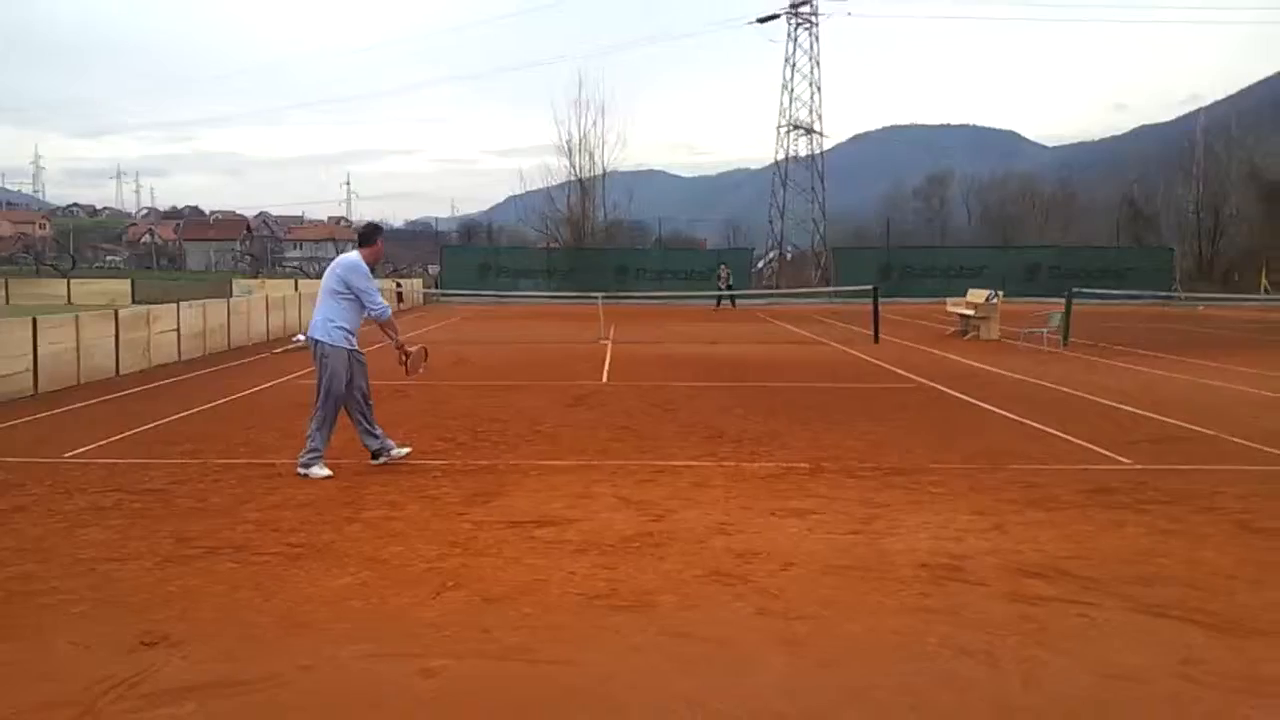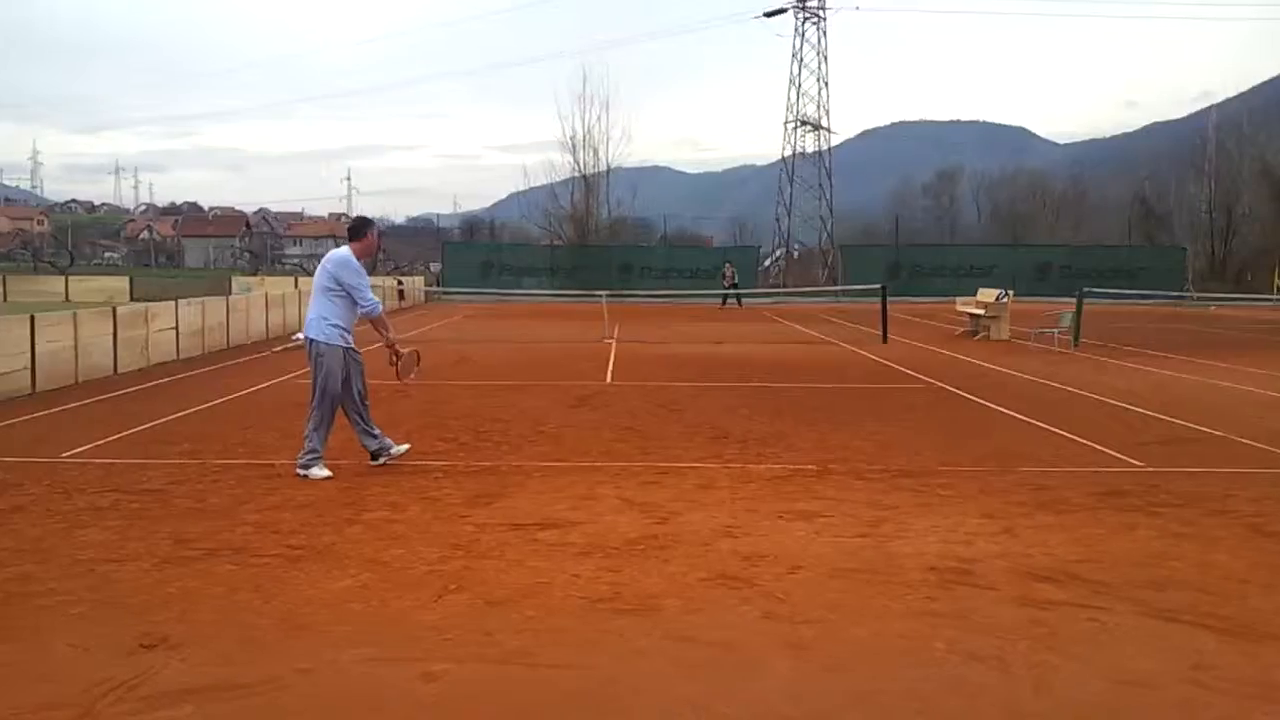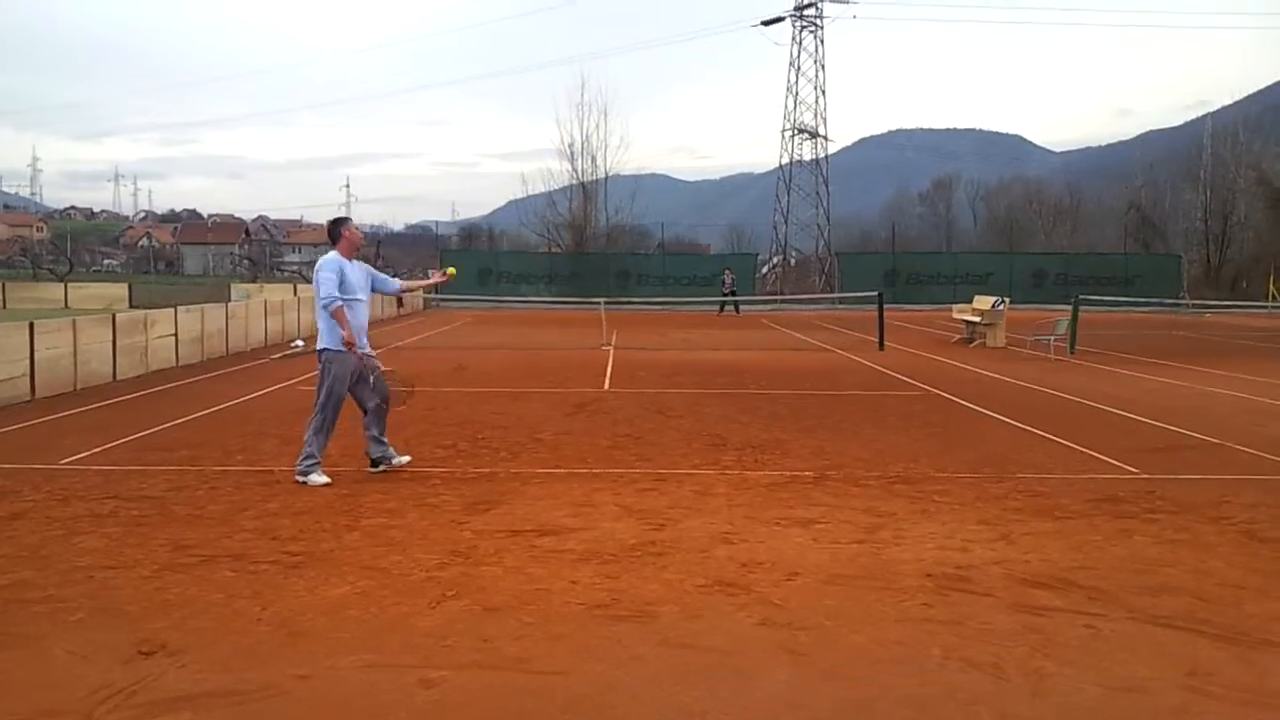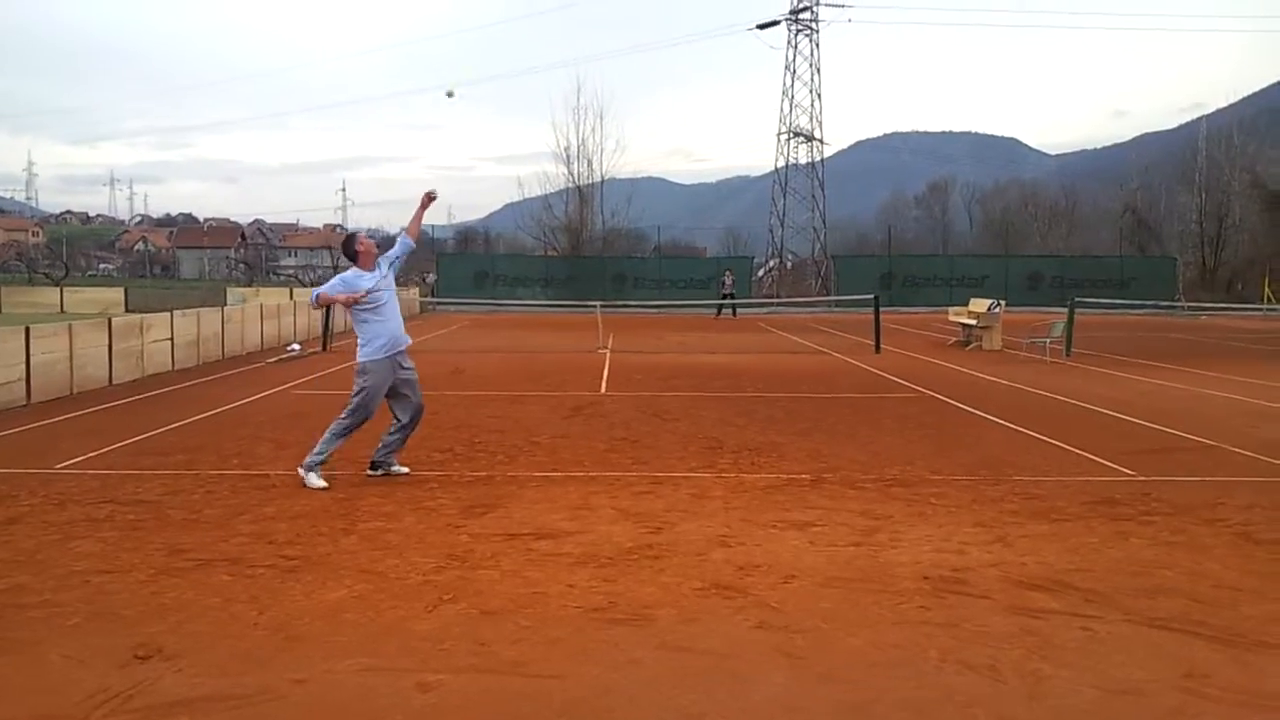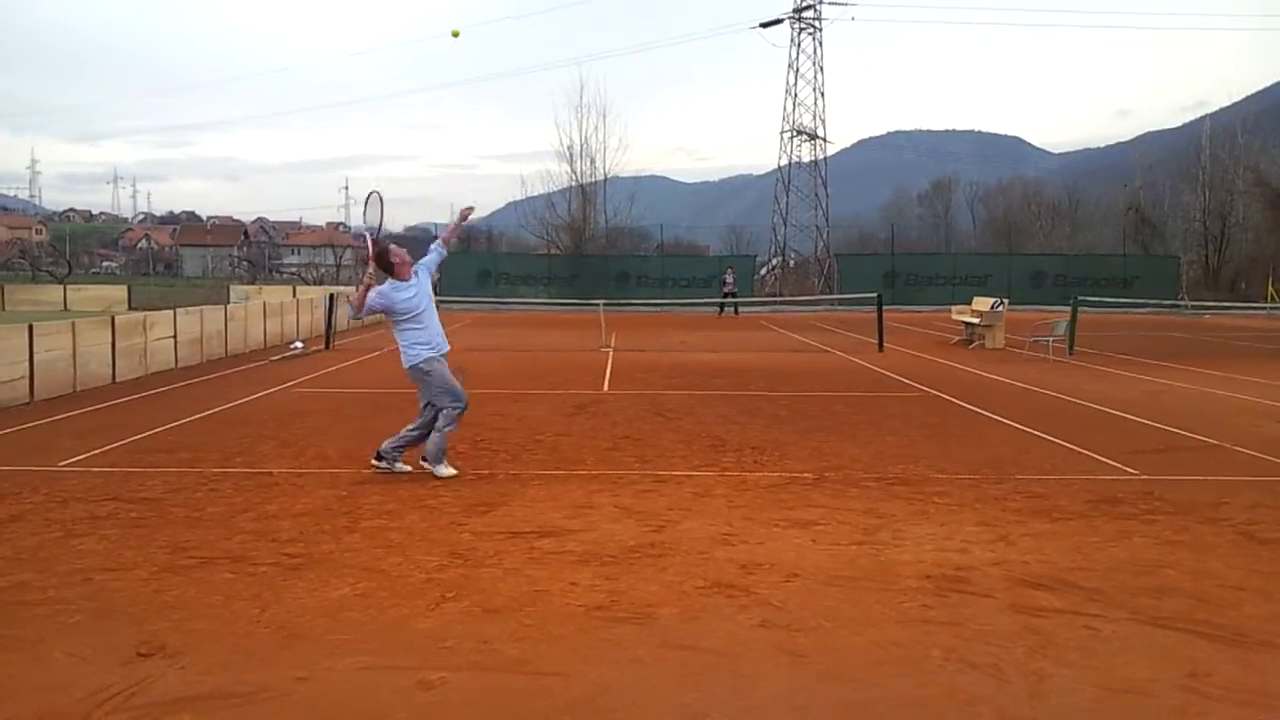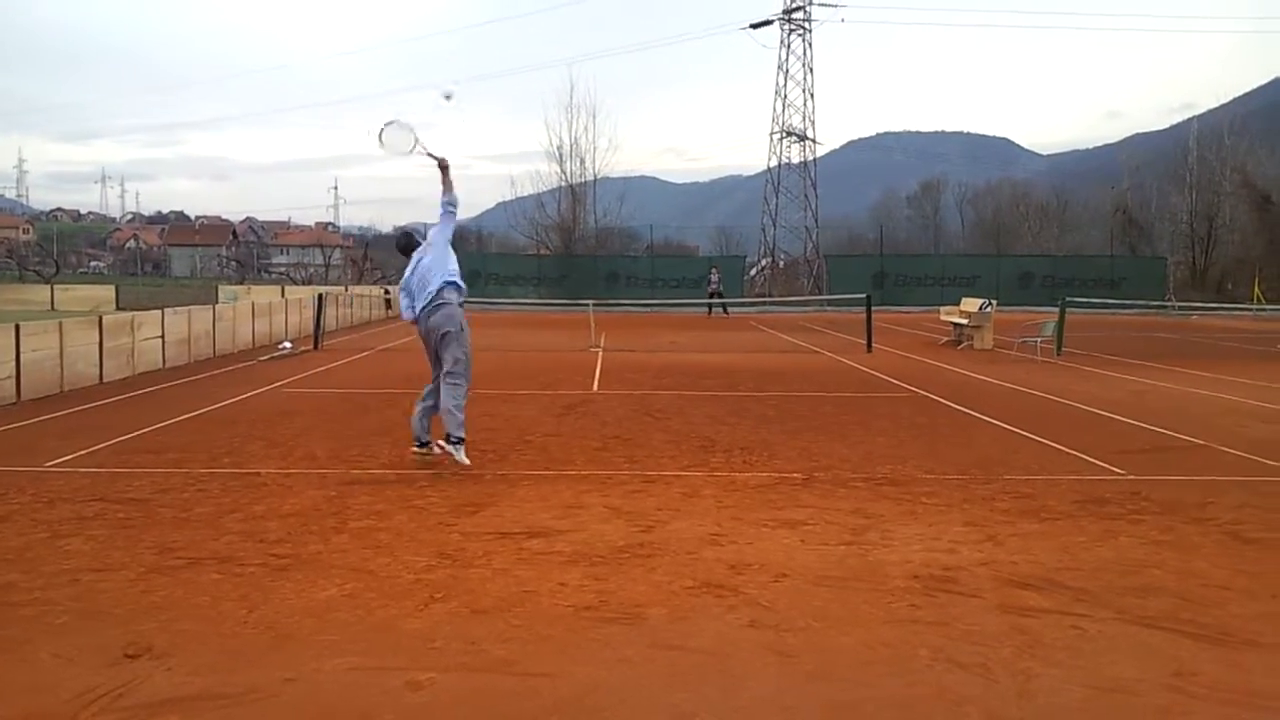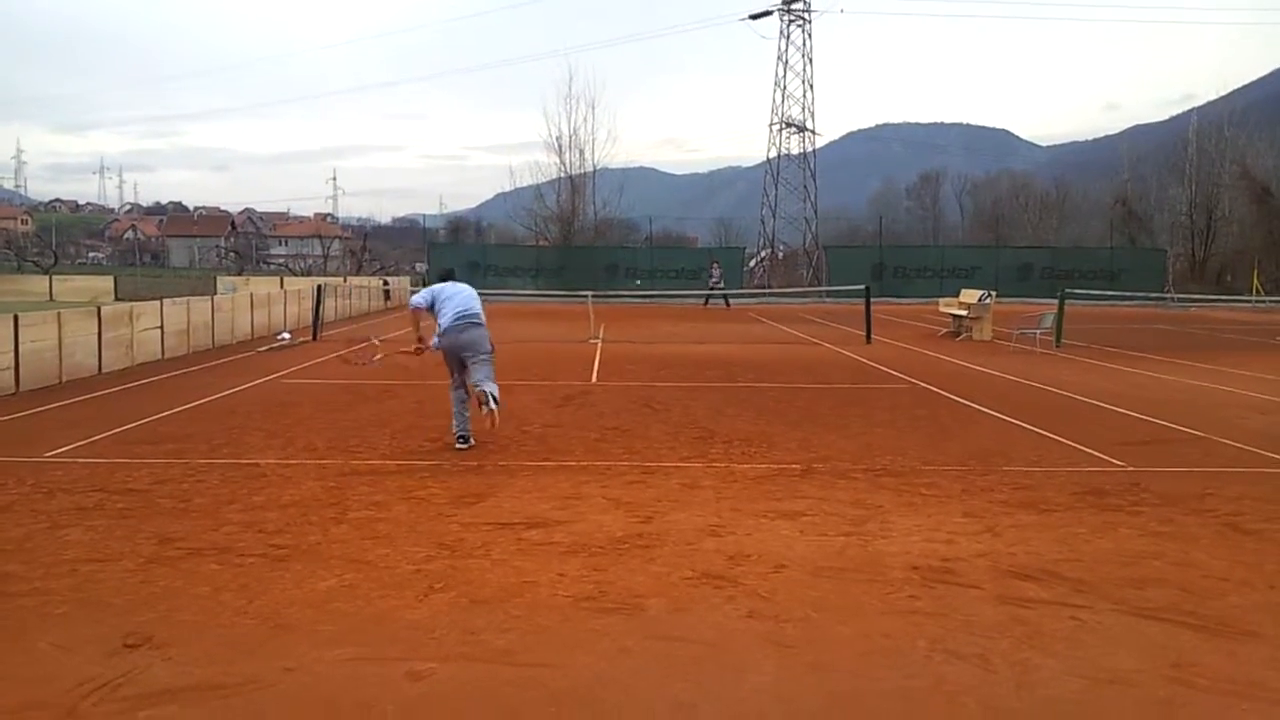
dt=0.3s
person 1, frame 1
left shoulder: (359, 267)
right shoulder: (352, 264)
left elbow: (375, 312)
right elbow: (379, 309)
left wrist: (395, 340)
right wrist: (398, 336)
left hip: (346, 343)
right hip: (329, 341)
left knee: (360, 398)
right knee: (330, 400)
left ankle: (379, 448)
right ankle: (310, 460)
person 1, frame 2
left shoulder: (357, 267)
right shoulder: (342, 259)
left elbow: (368, 306)
right elbow: (369, 305)
left wrist: (389, 341)
right wrist: (388, 334)
left hip: (345, 342)
right hip: (325, 341)
left knee: (357, 398)
right knee: (326, 401)
left ankle: (379, 448)
right ankle: (309, 461)
person 1, frame 3
left shoulder: (362, 269)
right shoulder: (329, 263)
left elbow: (393, 285)
right elbow: (329, 298)
left wrist: (428, 282)
right wrist: (346, 330)
left hip: (360, 350)
right hip: (336, 349)
left knee: (377, 401)
right knee: (327, 409)
left ankle: (380, 456)
right ankle: (307, 467)
person 1, frame 4
left shoulder: (386, 265)
right shoulder: (348, 280)
left elbow: (407, 239)
right elbow: (316, 298)
left wrist: (422, 208)
right wrist: (339, 298)
left hip: (399, 355)
right hip: (374, 360)
left knee: (413, 410)
right knee: (356, 415)
left ankle: (382, 461)
right ankle: (312, 465)
person 1, frame 5
left shoulder: (422, 272)
right shoulder: (385, 293)
left elbow: (440, 246)
right elbow: (355, 310)
left wrist: (459, 221)
right wrist: (365, 287)
left hip: (436, 357)
right hip: (421, 360)
left knee: (431, 415)
right knee: (457, 401)
left ankle: (387, 455)
right ankle: (433, 458)
person 1, frame 6
left shoulder: (408, 277)
right shoulder: (435, 241)
left elbow: (408, 317)
right elbow: (449, 208)
right wrist: (445, 174)
left hip: (428, 323)
right hip: (447, 312)
left knee: (439, 380)
right knee: (455, 378)
left ankle: (423, 439)
right ankle: (454, 438)
person 1, frame 7
left shoulder: (433, 290)
right shoulder: (469, 291)
left elbow: (416, 303)
left wrist: (418, 334)
right wrist: (431, 344)
left hip: (448, 337)
right hip: (476, 333)
left knee: (458, 384)
right knee: (484, 380)
left ankle: (462, 435)
right ankle: (486, 395)
